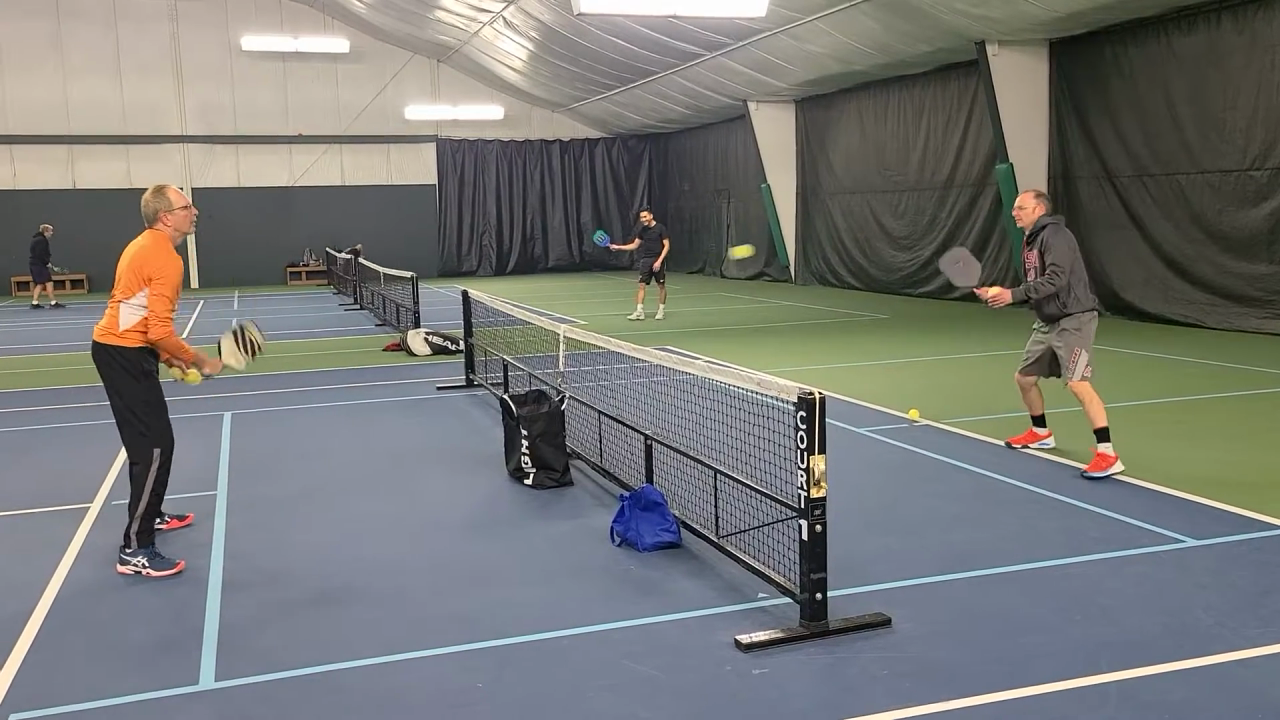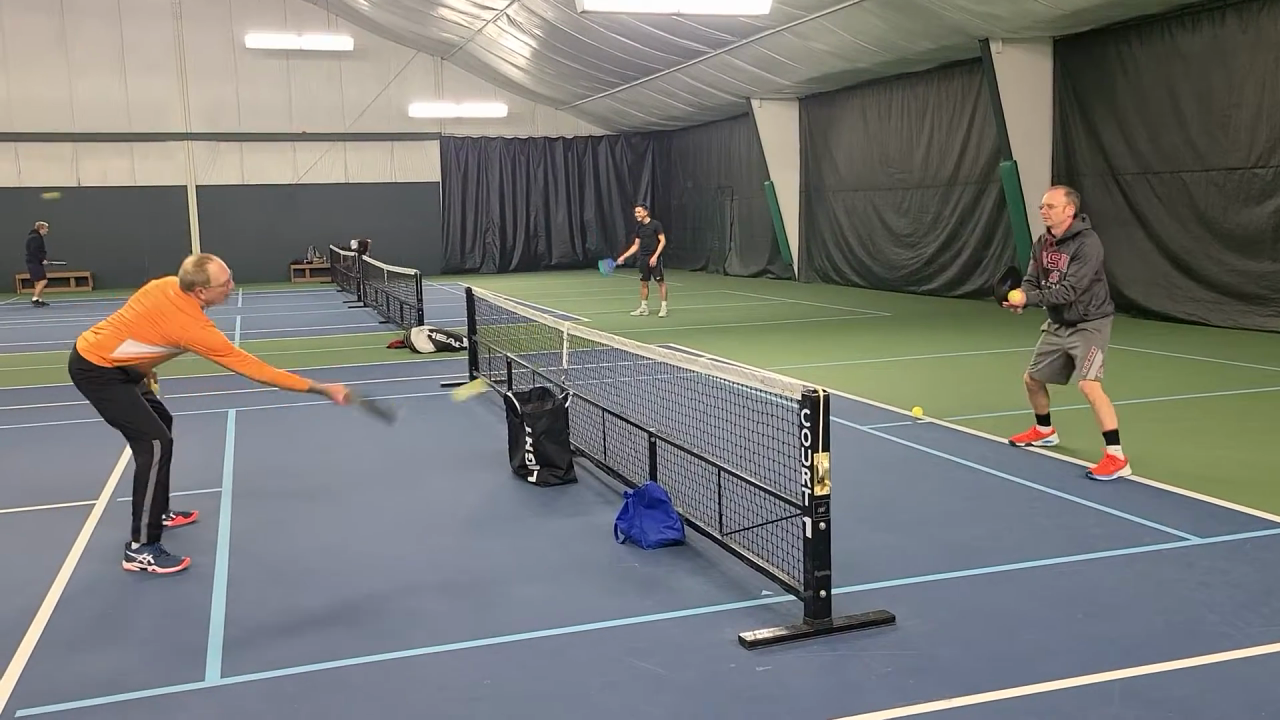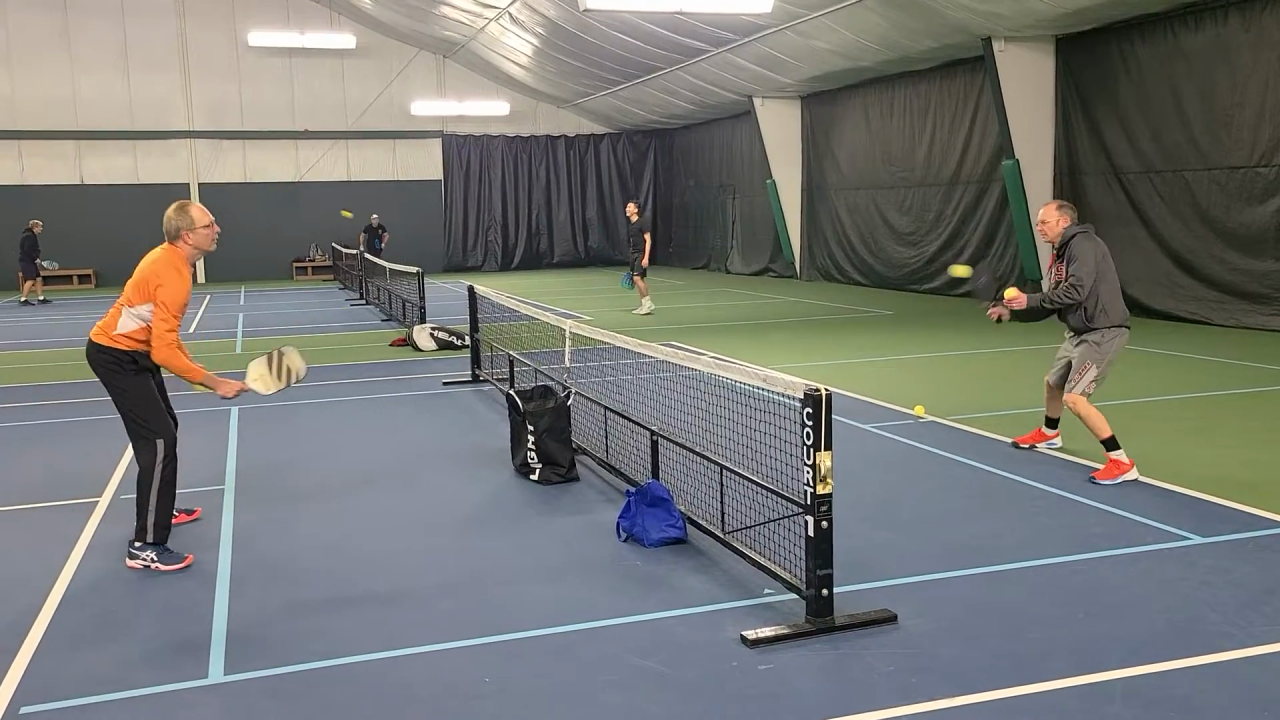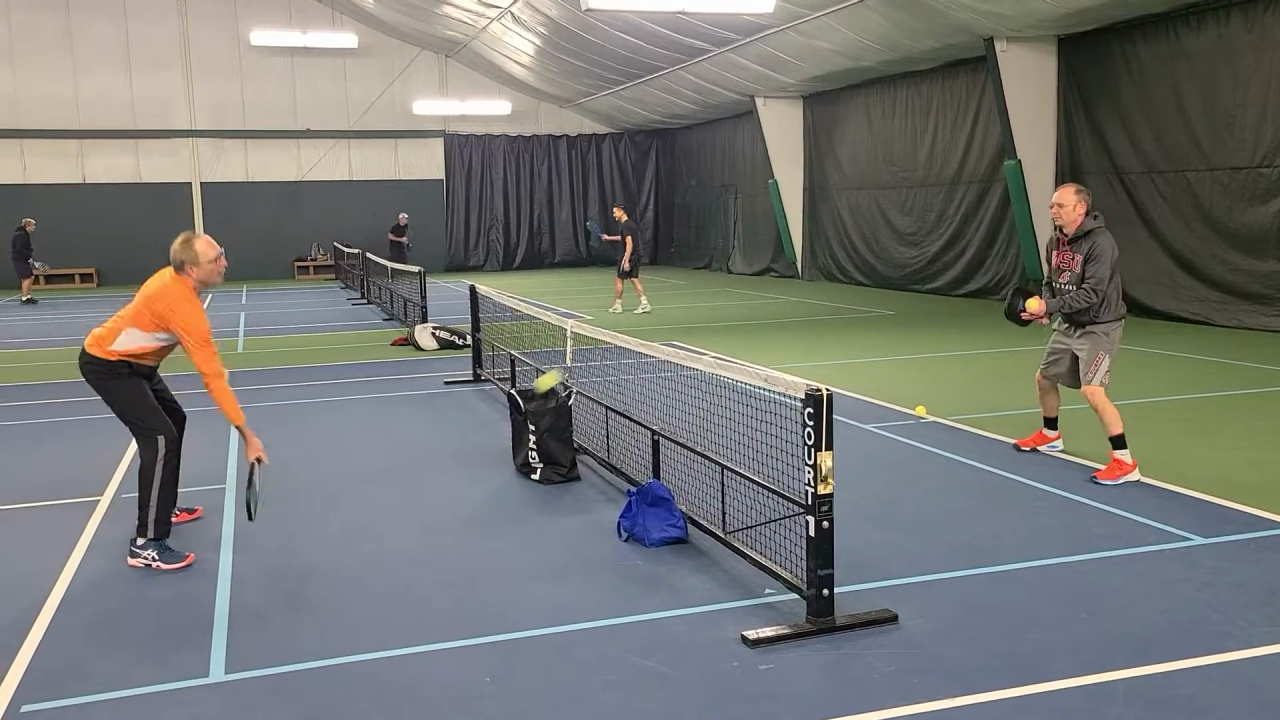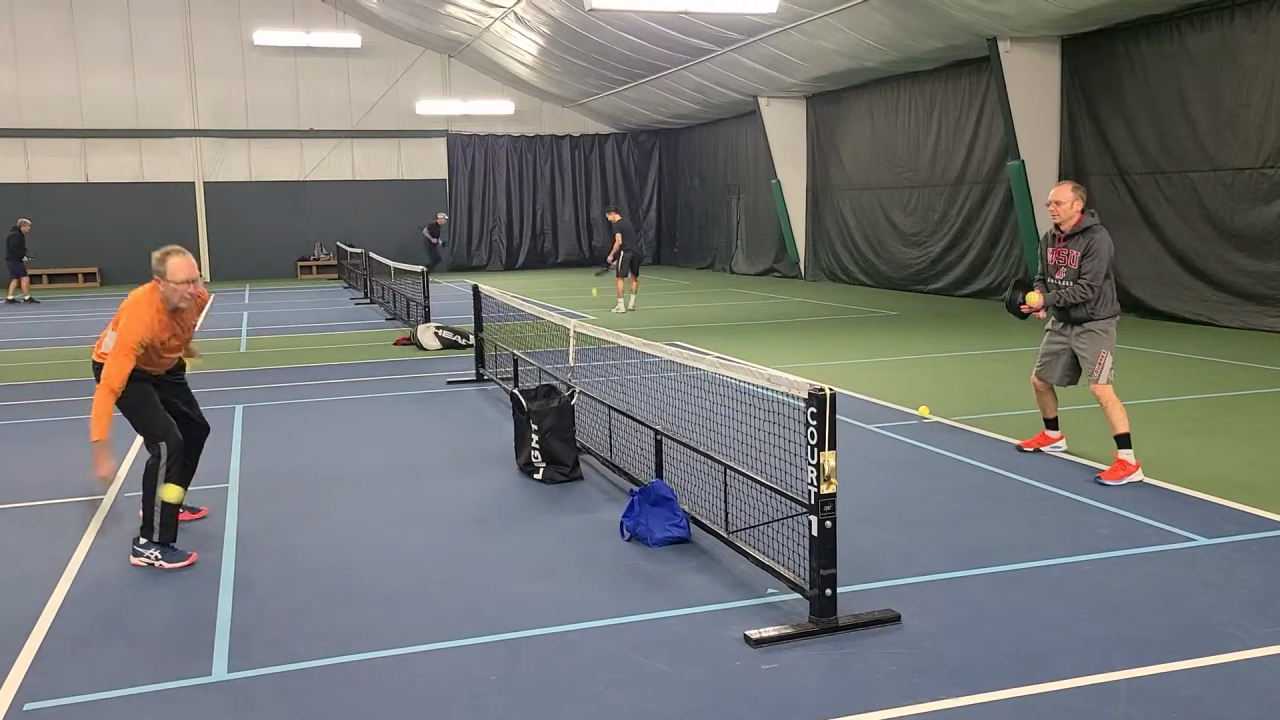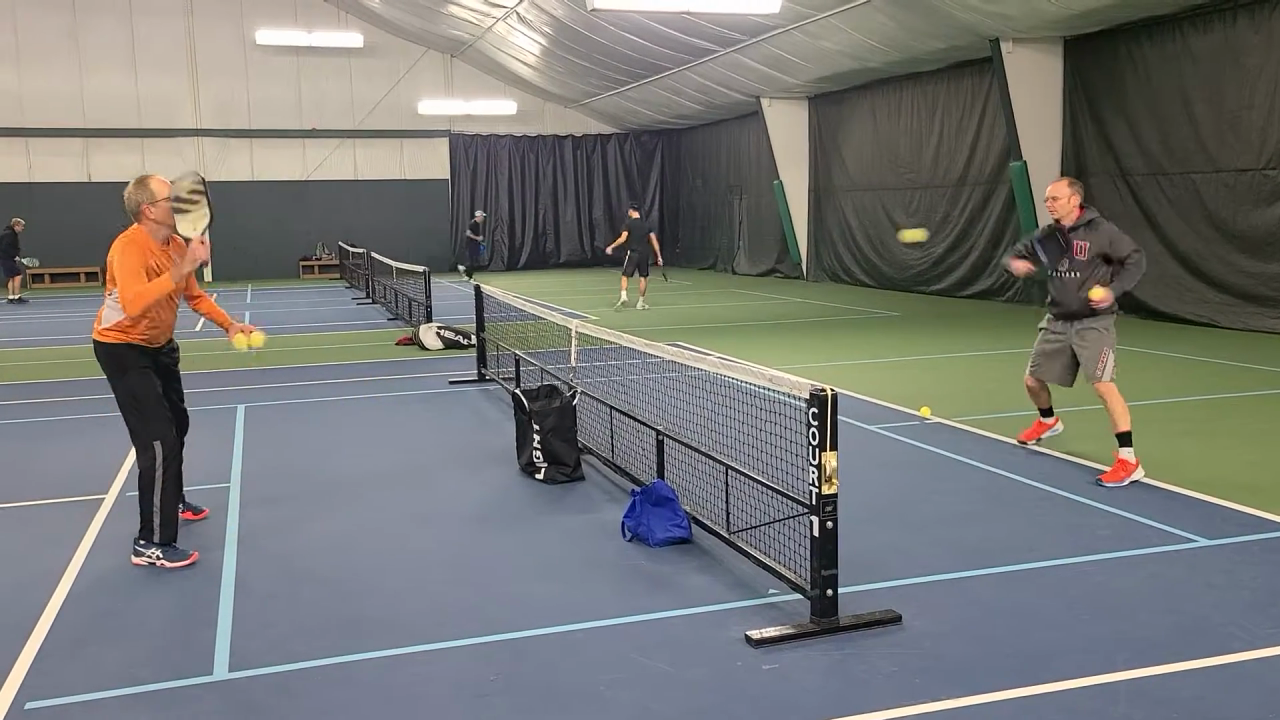
dt=0.4s
person 1, frame 1
left shoulder: (147, 245)
right shoulder: (165, 258)
right elbow: (161, 331)
left wrist: (172, 356)
right wrist: (200, 360)
left hip: (122, 349)
right hip: (125, 354)
left knee: (150, 439)
right knee: (156, 446)
left ankle: (150, 513)
right ankle: (135, 551)
person 1, frame 2
left shoulder: (167, 287)
right shoulder: (193, 326)
right elbow: (258, 370)
left wrist: (143, 372)
right wrist: (323, 388)
left hip: (105, 360)
right hip: (95, 370)
left knee: (160, 424)
right knee: (154, 442)
left ankle: (155, 512)
right ankle: (141, 549)
person 1, frame 3
left shoulder: (171, 258)
right shoulder: (172, 278)
right elbow: (164, 353)
left wrist: (198, 369)
right wrist: (213, 383)
left hip: (134, 352)
right hip: (117, 355)
left knee: (164, 430)
right knee: (159, 442)
left ankle: (160, 508)
right ankle: (145, 546)
person 1, frame 4
left shoulder: (176, 276)
right shoulder: (185, 307)
right elbow: (214, 378)
right wrist: (247, 434)
left hip: (129, 360)
right hip: (106, 364)
left knee: (174, 421)
right knee: (159, 439)
left ankle: (163, 506)
right ankle: (146, 545)
person 1, frame 5
left shoulder: (197, 296)
right shoulder: (140, 315)
right elbow: (109, 388)
left wrist: (186, 351)
right wrist: (100, 449)
left hip: (166, 369)
right hip: (124, 372)
left knee: (195, 430)
right knee: (165, 441)
left ankle: (166, 505)
right ankle: (149, 544)
person 1, frame 6
left shoulder: (176, 243)
right shoulder: (129, 248)
left elbow: (193, 294)
right elbow: (134, 305)
left wrist: (230, 325)
right wrist: (184, 266)
left hip: (160, 347)
right hip: (123, 350)
left knee: (177, 425)
right knee: (157, 441)
left ankle: (172, 500)
right ankle: (151, 544)
person 2, frame 1
left shoulder: (1054, 235)
right shoulder: (1030, 242)
left elbow: (1055, 279)
right elbow: (1032, 288)
left wrist: (1014, 294)
right wrist: (998, 294)
left hip: (1074, 320)
right hip: (1048, 322)
left knee: (1078, 384)
right knee: (1024, 378)
left ankle: (1108, 455)
right ankle: (1040, 433)
person 2, frame 2
left shoulder: (1087, 243)
right shoulder: (1042, 243)
left elbow: (1072, 290)
right elbow: (1032, 281)
left wrist: (1029, 299)
right wrist: (1021, 298)
left hip: (1090, 324)
right hip: (1057, 324)
left knee: (1089, 386)
right knee: (1033, 379)
left ankle: (1116, 458)
right ankle: (1044, 431)
person 2, frame 3
left shoulder: (1083, 244)
right shoulder: (1059, 257)
left elbow: (1077, 292)
right elbow: (1048, 306)
left wrist: (1030, 300)
right wrist: (1010, 311)
left hip: (1103, 333)
right hip: (1079, 334)
left knee: (1074, 399)
right knee: (1053, 384)
left ankle: (1121, 462)
right ankle: (1049, 434)
person 2, frame 4
left shoulder: (1100, 242)
right shoulder: (1055, 242)
left elbow: (1092, 293)
right elbow: (1050, 283)
left wrist: (1051, 306)
right wrist: (1043, 308)
left hip: (1099, 327)
right hip: (1067, 326)
left knee: (1092, 391)
right knee: (1044, 380)
left ankle: (1125, 462)
right ankle: (1050, 435)
person 2, frame 5
left shoulder: (1096, 239)
right shoulder: (1049, 239)
left elbow: (1087, 288)
right elbow: (1042, 278)
left wrist: (1047, 300)
right wrist: (1039, 301)
left hip: (1095, 325)
right hip: (1061, 323)
left knee: (1101, 389)
right knee: (1040, 380)
left ankle: (1128, 462)
right ankle: (1052, 436)
person 2, frame 6
left shoulder: (1101, 229)
right shoulder: (1047, 233)
left elbow: (1136, 261)
right elbow: (1018, 253)
left wrist: (1112, 290)
right wrist: (1016, 263)
left hip: (1095, 323)
right hip: (1058, 320)
left knee: (1103, 387)
right knee: (1033, 380)
left ankle: (1128, 460)
right ankle: (1046, 421)
